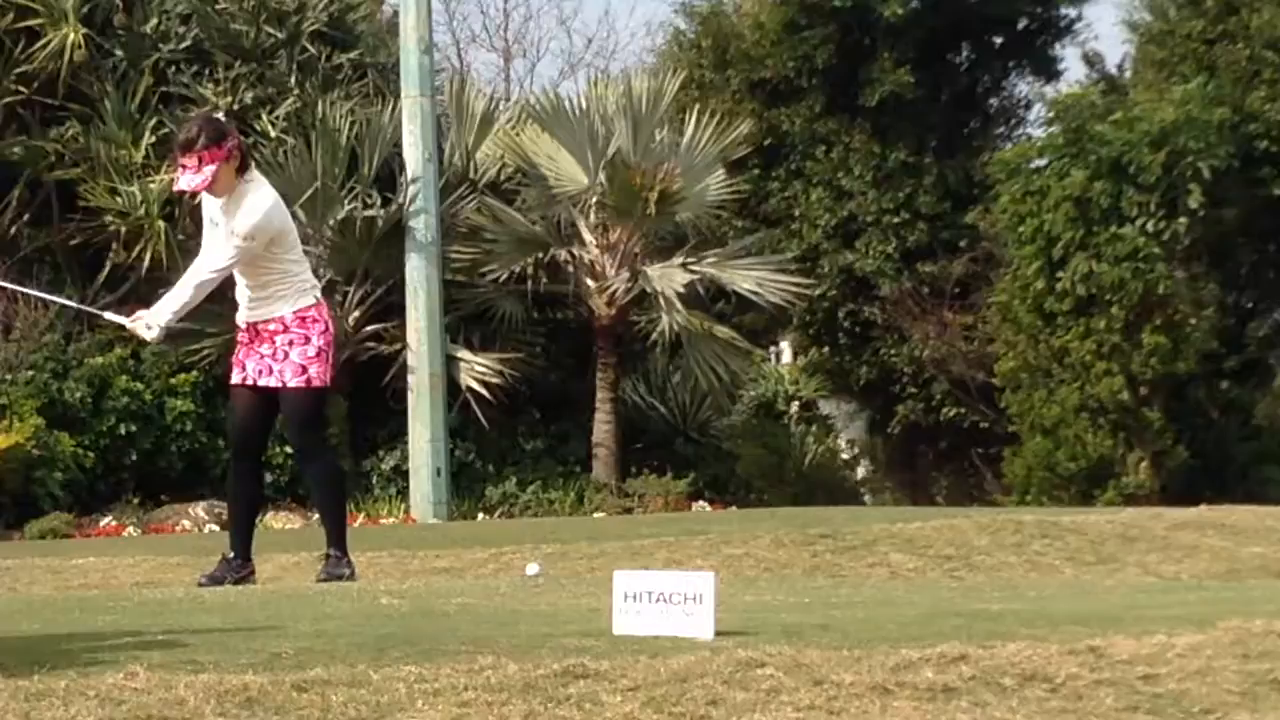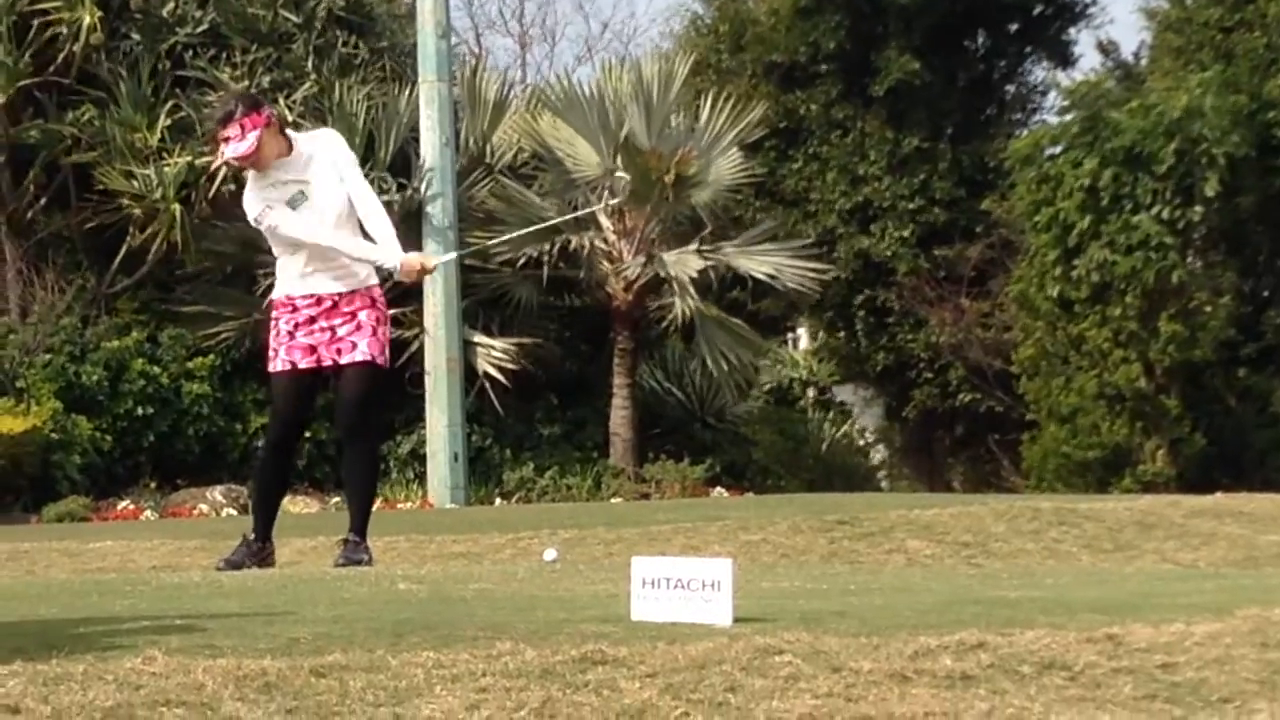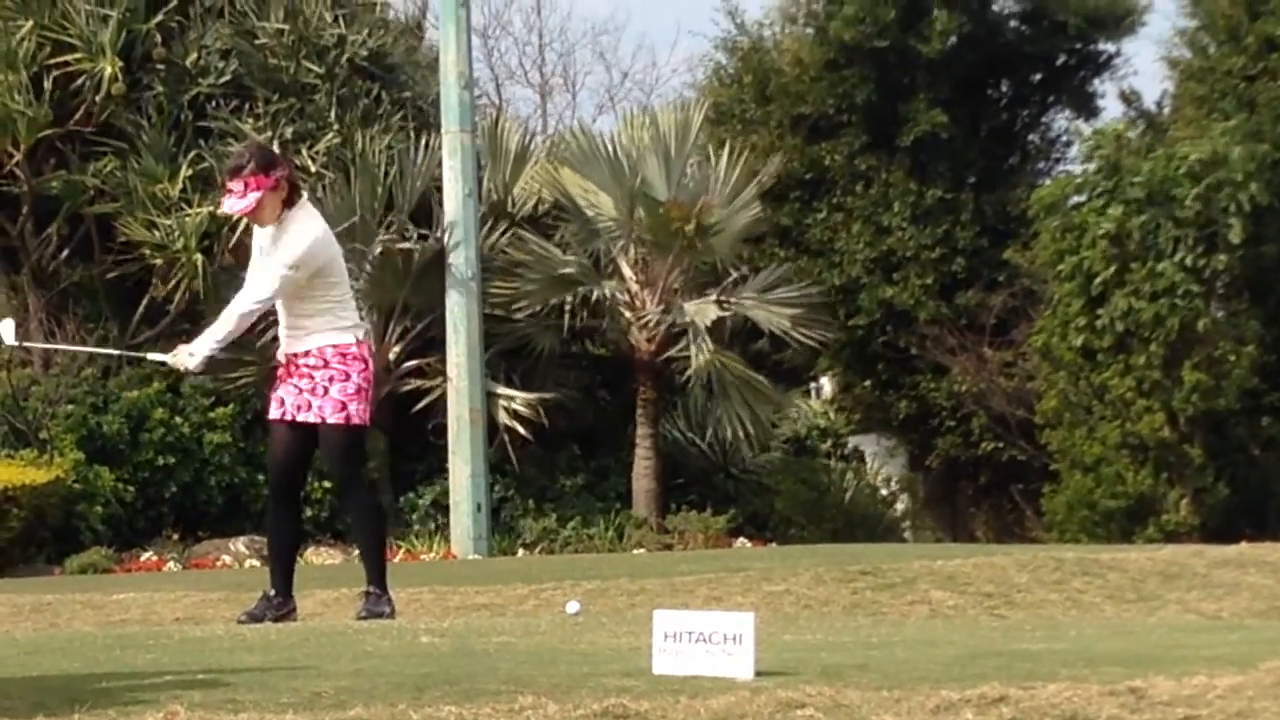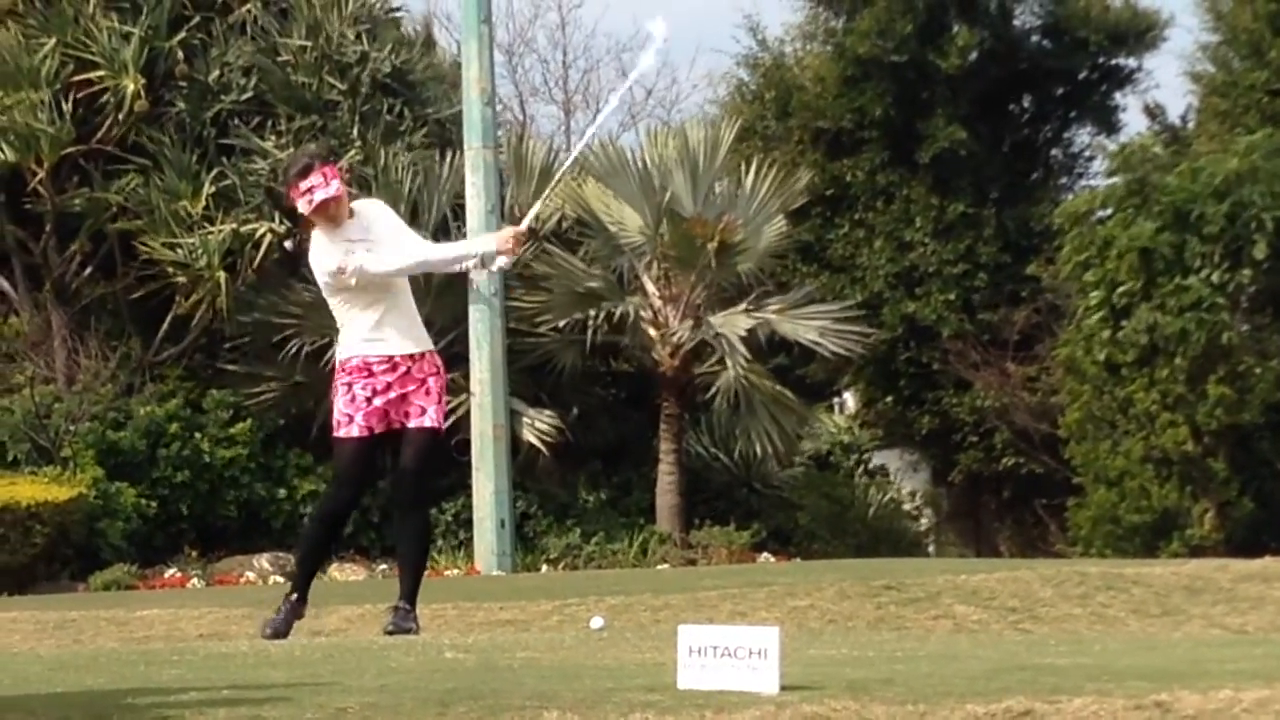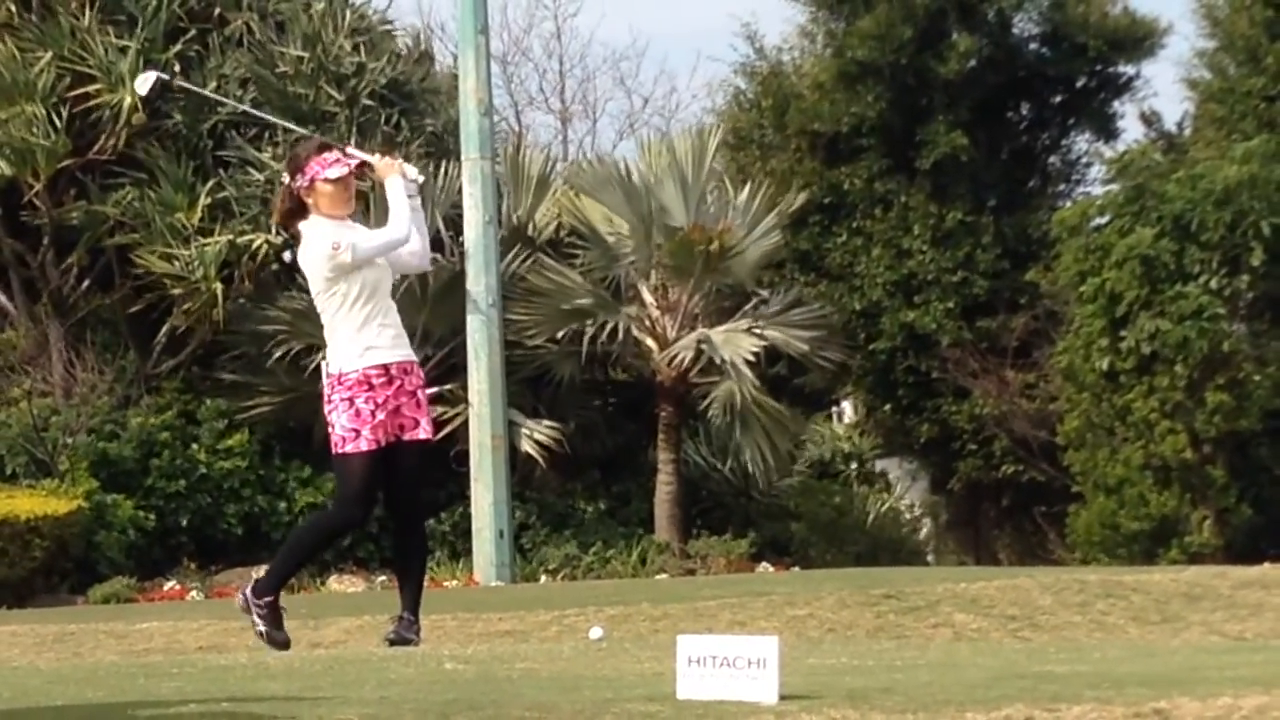
dt=1s
person 1, frame 1
left shoulder: (257, 210)
right shoulder: (219, 194)
left elbow: (209, 272)
right elbow: (207, 260)
left wrist: (159, 318)
right wrist: (158, 311)
left hip: (298, 325)
right hip: (255, 328)
left knee: (307, 440)
right knee: (243, 444)
left ankle: (338, 553)
right ankle: (239, 557)
person 1, frame 2
left shoulder: (324, 142)
right shoulder: (258, 199)
left elbow: (365, 203)
right elbow: (324, 237)
left wrist: (396, 254)
right wrist: (392, 262)
left hip: (358, 300)
right hip: (298, 311)
left knee: (356, 422)
right knee: (284, 428)
left ankle: (356, 538)
right ankle: (259, 539)
person 1, frame 3
left shoulder: (302, 240)
right shoulder: (273, 227)
left elbow: (253, 301)
right elbow: (251, 297)
left wrist: (199, 350)
right wrist: (204, 345)
left hip: (339, 360)
right hip: (297, 362)
left knee: (348, 477)
right knee: (282, 480)
left ankle: (378, 590)
right ankle: (280, 593)
person 1, frame 4
left shoulder: (372, 211)
right shoulder: (329, 257)
left elbow: (425, 251)
right elbow: (415, 261)
left wrist: (488, 248)
right wrist: (484, 246)
left hip: (416, 365)
right hip: (361, 374)
left knee: (411, 491)
right knee: (342, 491)
left ankle: (407, 604)
right ankle: (295, 596)
person 1, frame 5
left shoulder: (353, 234)
right shoulder: (322, 244)
left elbow: (417, 258)
right elbow: (397, 235)
left wrist: (407, 189)
right wrist: (392, 181)
left hip: (402, 375)
right hip: (356, 383)
left knee: (407, 503)
right knee: (353, 504)
left ankle: (409, 614)
right ankle: (263, 591)
